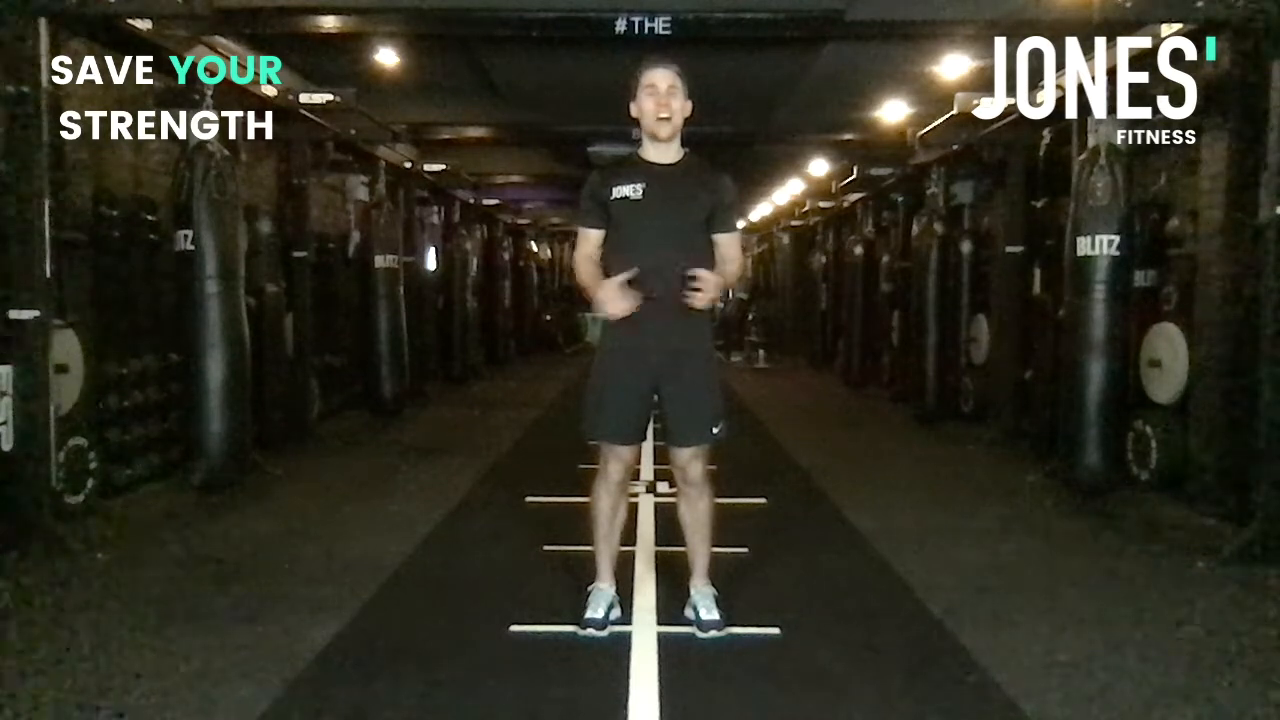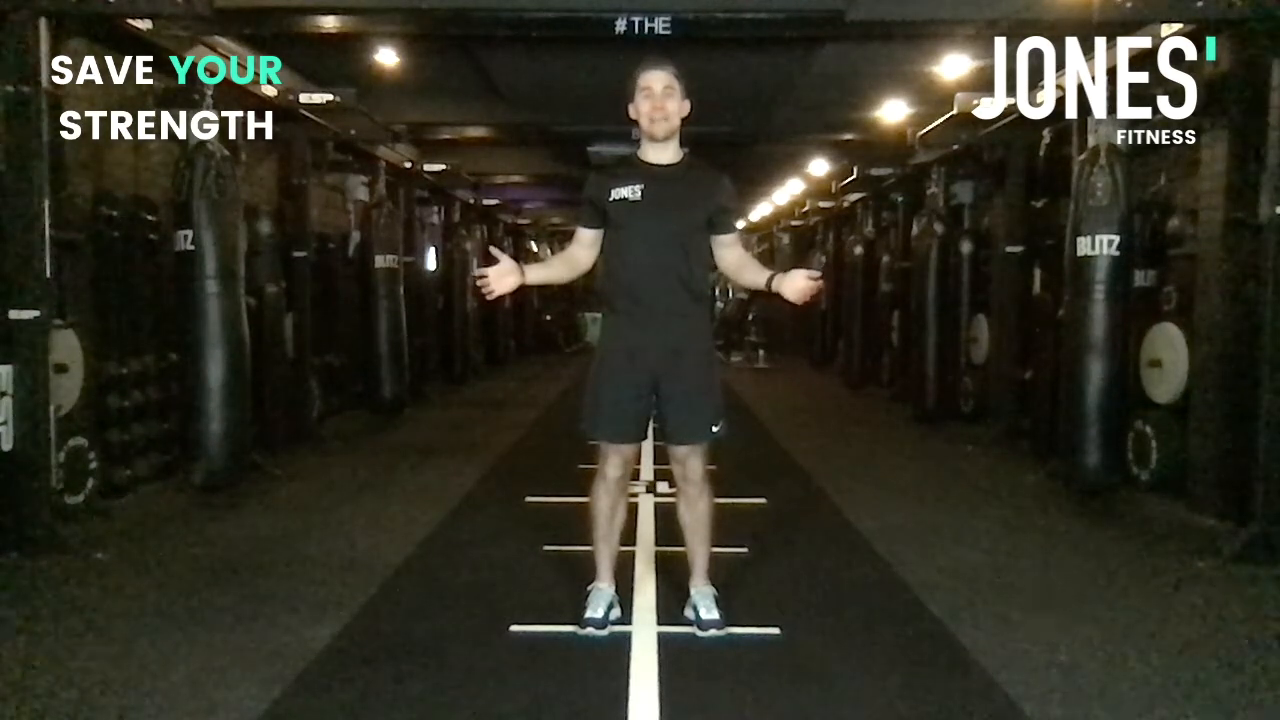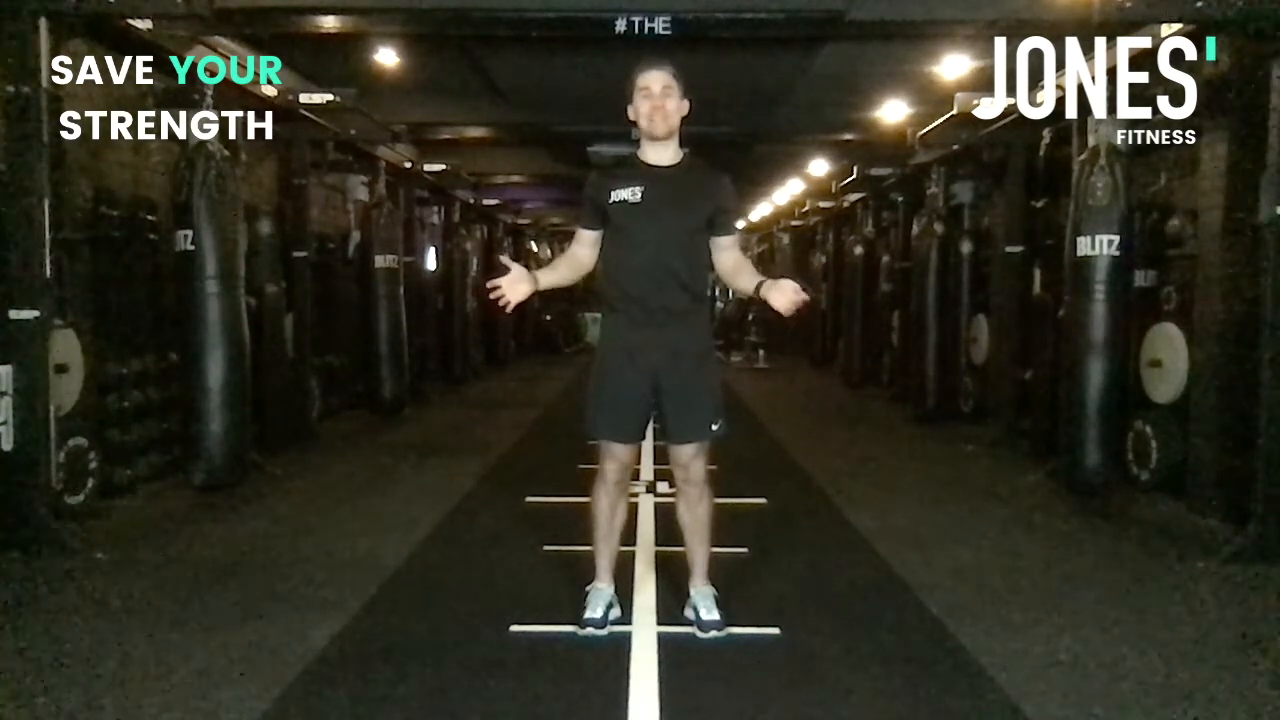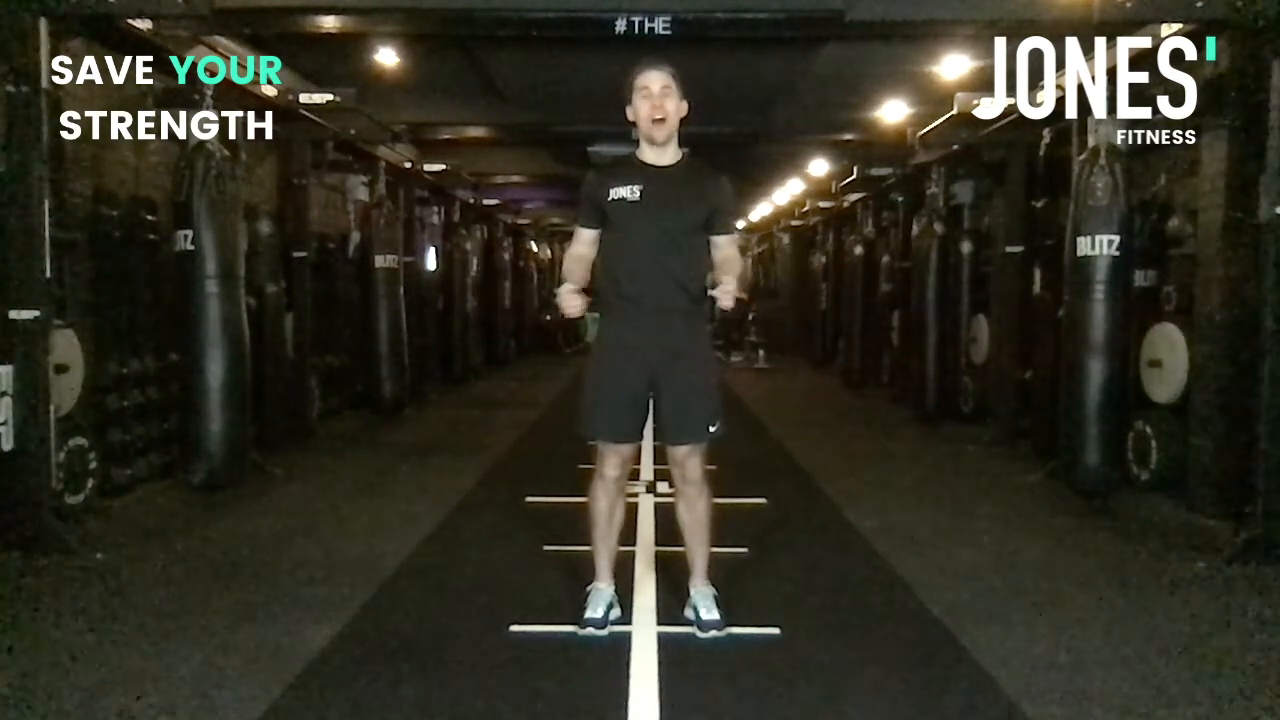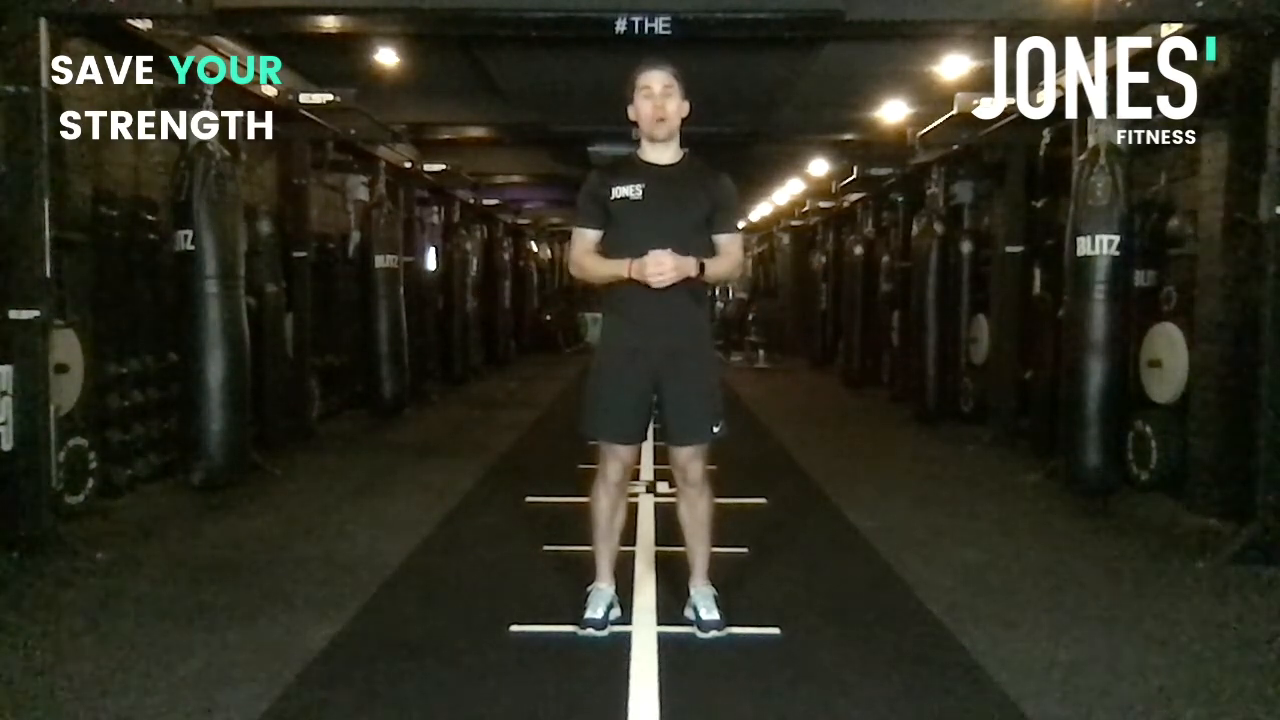
dt=1s
person 1, frame 1
left shoulder: (712, 181)
right shoulder: (606, 180)
left elbow: (730, 253)
right elbow: (585, 253)
left wrist: (719, 280)
right wrist: (598, 286)
left hip: (690, 347)
right hip: (623, 345)
left knee: (692, 468)
right knee: (614, 465)
left ankle: (700, 589)
right ankle: (604, 587)
person 1, frame 2
left shoulder: (711, 184)
right shoulder: (606, 182)
left elbow: (730, 257)
right elbow: (581, 255)
left wrist: (774, 280)
right wrist: (524, 273)
left hip: (688, 347)
right hip: (623, 346)
left knee: (692, 468)
right knee: (613, 466)
left ankle: (700, 590)
right ankle: (604, 588)
person 1, frame 3
left shoulder: (711, 184)
right shoulder: (605, 182)
left elbow: (727, 258)
right elbow: (582, 255)
left wrist: (763, 286)
right wrist: (534, 278)
left hip: (688, 345)
right hip: (623, 344)
left knee: (691, 469)
right knee: (613, 467)
left ankle: (700, 589)
right ankle: (603, 588)
person 1, frame 4
left shoulder: (710, 183)
right shoulder: (604, 180)
left elbow: (727, 253)
right elbow: (580, 252)
left wrist: (730, 278)
right wrist: (570, 284)
left hip: (686, 344)
right hip: (620, 342)
left knee: (690, 467)
right knee: (611, 465)
left ankle: (700, 589)
right ankle: (603, 587)
person 1, frame 5
left shoulder: (712, 183)
right shoulder: (606, 180)
left elbow: (733, 260)
right elbow: (579, 259)
left wrist: (691, 266)
right wrist: (633, 267)
left hip: (689, 345)
right hip: (623, 344)
left knee: (691, 468)
right knee: (614, 466)
left ankle: (700, 589)
right ankle: (604, 588)
